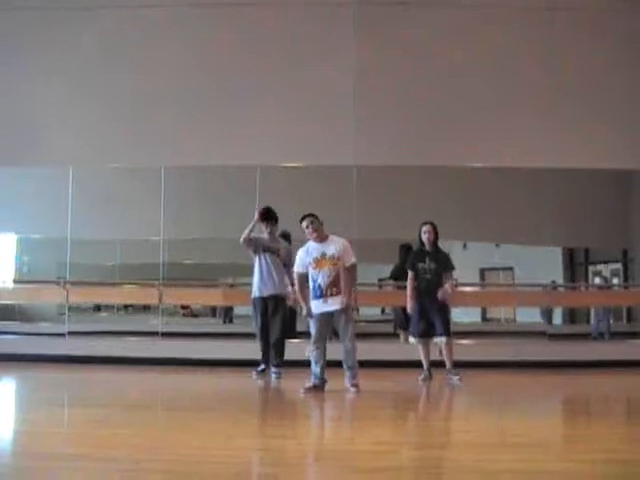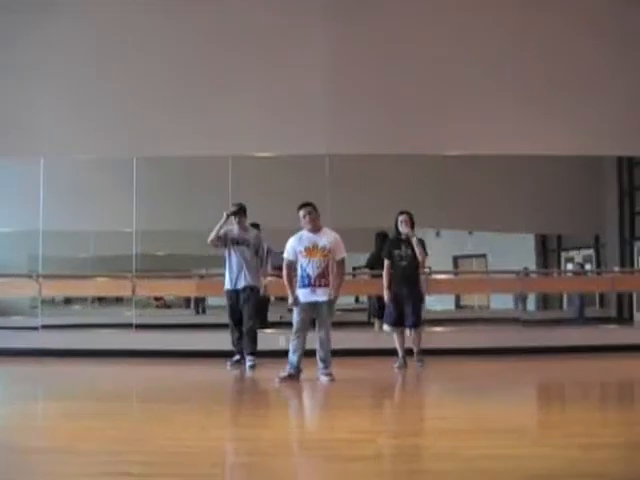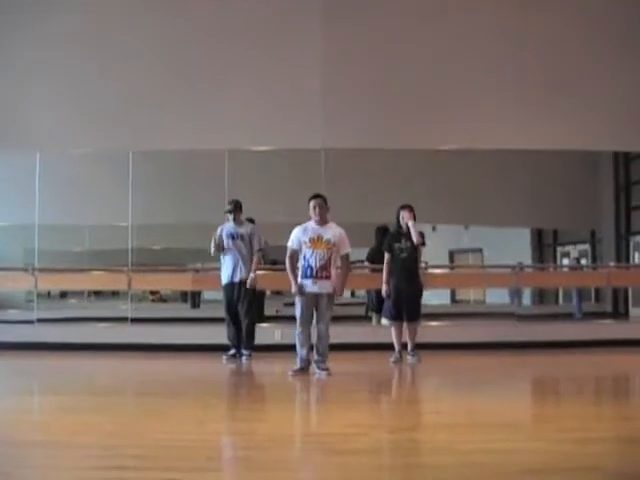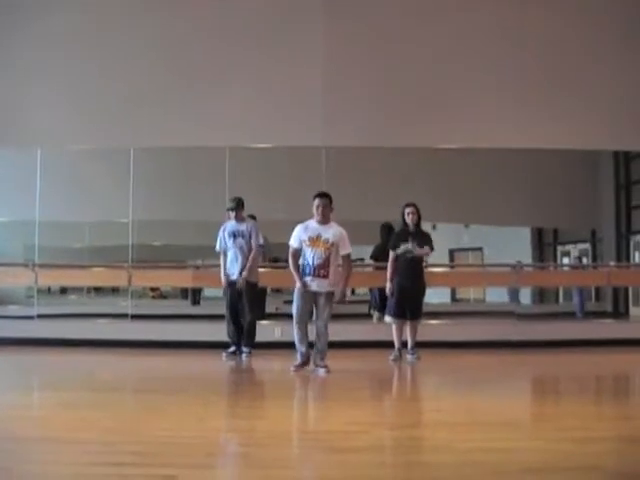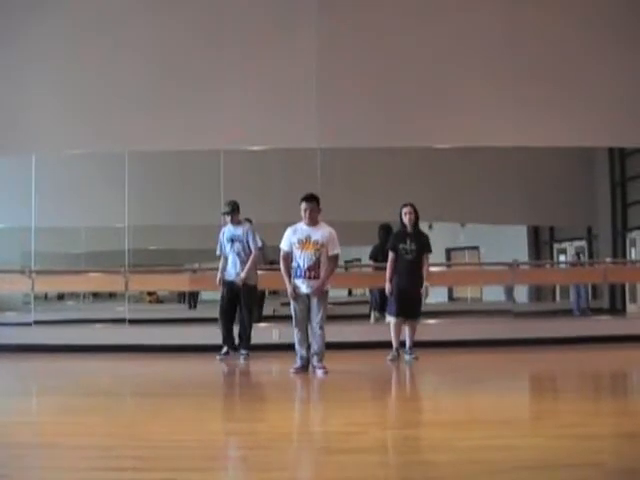
dt=0.3s
person 1, frame 1
left shoulder: (341, 244)
right shoulder: (303, 252)
left elbow: (351, 272)
right elbow: (299, 281)
left wrist: (349, 297)
right wrist: (304, 305)
left hip: (341, 303)
right hip: (317, 306)
left knee: (348, 341)
right knee: (317, 343)
left ankle: (351, 378)
right ankle: (317, 380)
person 1, frame 2
left shoulder: (333, 238)
right shoulder: (295, 241)
left elbow: (340, 265)
right elbow: (287, 268)
left wrist: (336, 289)
right wrist: (290, 293)
left hip: (326, 294)
right hip: (303, 295)
left knee: (324, 333)
right knee: (298, 332)
left ankle: (325, 369)
right ankle: (293, 370)
person 1, frame 3
left shoulder: (338, 233)
right shoulder: (300, 231)
left elbow: (345, 261)
right elbow: (290, 258)
left wrist: (342, 284)
right wrist: (293, 283)
left hip: (327, 288)
right hip: (304, 286)
left knee: (323, 326)
right knee: (302, 325)
left ankle: (321, 362)
right ankle: (302, 363)
person 1, frame 4
left shoulder: (339, 232)
right shoulder: (301, 229)
left elbow: (346, 261)
right elbow: (293, 256)
left wrist: (343, 287)
right wrist: (298, 279)
left hip: (327, 286)
right hip: (304, 284)
left knee: (322, 324)
right knee: (299, 321)
left ankle: (320, 360)
right ankle: (302, 357)
person 1, frame 5
left shoulder: (328, 232)
right shoulder: (292, 231)
left elbow: (333, 261)
right elbow: (284, 259)
left wrist: (322, 283)
right wrist: (288, 284)
left hip: (319, 288)
right hip: (298, 287)
left knee: (318, 325)
right knee: (299, 325)
left ankle: (317, 361)
right ankle: (302, 360)
person 2, frame 1
left shoulder: (284, 246)
right shoulder: (257, 240)
left elbow: (288, 270)
right elbow: (243, 240)
right wrist: (255, 220)
left hip: (278, 293)
right hip: (259, 292)
left knee: (277, 331)
right knee: (261, 329)
left ankle: (276, 366)
right ankle: (264, 363)
person 2, frame 2
left shoulder: (255, 235)
right shoulder: (227, 233)
left elbow: (261, 259)
right elbow: (211, 241)
left wrist: (263, 278)
right wrist: (223, 220)
left hip: (250, 283)
right hip: (232, 283)
left knee: (249, 320)
right knee: (234, 320)
left ankle: (250, 355)
right ankle: (239, 353)
person 2, frame 3
left shoulder: (250, 229)
right shoulder: (222, 229)
left elbow: (256, 253)
right elbow: (214, 251)
left wrist: (253, 272)
right wrist: (215, 241)
left hip: (245, 277)
right hip: (228, 277)
left knee: (246, 314)
right knee: (230, 314)
left ankle: (246, 348)
right ankle: (235, 347)
person 2, frame 4
left shoulder: (251, 226)
right shoulder: (225, 228)
left elbow: (256, 250)
right elbow: (222, 253)
left wrist: (246, 273)
right wrist: (223, 273)
left hip: (248, 276)
right hip: (230, 276)
left knee: (247, 312)
right knee: (231, 312)
left ankle: (246, 345)
right ankle: (235, 344)
person 2, frame 5
left shoulder: (247, 229)
right shoulder: (224, 231)
left elbow: (255, 253)
right elbow: (223, 255)
left wrist: (244, 273)
right wrist: (220, 273)
left hip: (247, 279)
right hip: (229, 278)
left knee: (246, 315)
right knee: (225, 312)
left ankle: (244, 348)
right ankle: (228, 345)
person 3, frame 1
left shoulder: (442, 256)
right shoulder: (415, 255)
left elbow: (450, 279)
right elbow: (410, 279)
left wrist: (447, 289)
right wrist: (409, 299)
left hip: (438, 300)
right hip: (420, 300)
left knee: (444, 336)
right knee: (421, 337)
left ankle: (450, 369)
right ankle: (426, 370)
person 3, frame 2
left shoulder: (418, 242)
right shoulder: (391, 243)
left elbow: (422, 261)
right elbow: (386, 269)
left wrist: (413, 237)
right wrist: (385, 289)
left hip: (413, 288)
right hip: (396, 288)
left knee: (414, 324)
right knee: (396, 325)
left ankle: (417, 354)
right ankle: (401, 357)
person 3, frame 3
left shoulder: (418, 234)
right shoulder: (392, 237)
left elbow: (417, 241)
right elbow: (387, 262)
left wrist: (411, 220)
right wrist: (384, 283)
left hip: (413, 282)
right hip: (395, 282)
left knee: (412, 318)
right knee: (394, 318)
left ankle: (411, 350)
right ankle: (397, 352)
person 3, frame 4
left shoulder: (424, 236)
right shoulder: (398, 235)
left elbow: (426, 253)
right elbow: (391, 260)
left wrist: (410, 248)
right wrist: (389, 280)
left hip: (417, 280)
right hip: (399, 280)
left knee: (414, 317)
right knee: (397, 316)
left ankle: (411, 349)
right ankle: (397, 349)
person 3, frame 5
left shoulder: (422, 237)
right shoulder: (396, 236)
left elbow: (425, 262)
right elbow: (391, 260)
left wrist: (425, 283)
right wrist: (388, 281)
left hip: (415, 282)
right hip: (398, 281)
left knee: (412, 317)
right knee: (395, 316)
left ankle: (409, 349)
right ankle: (395, 349)
